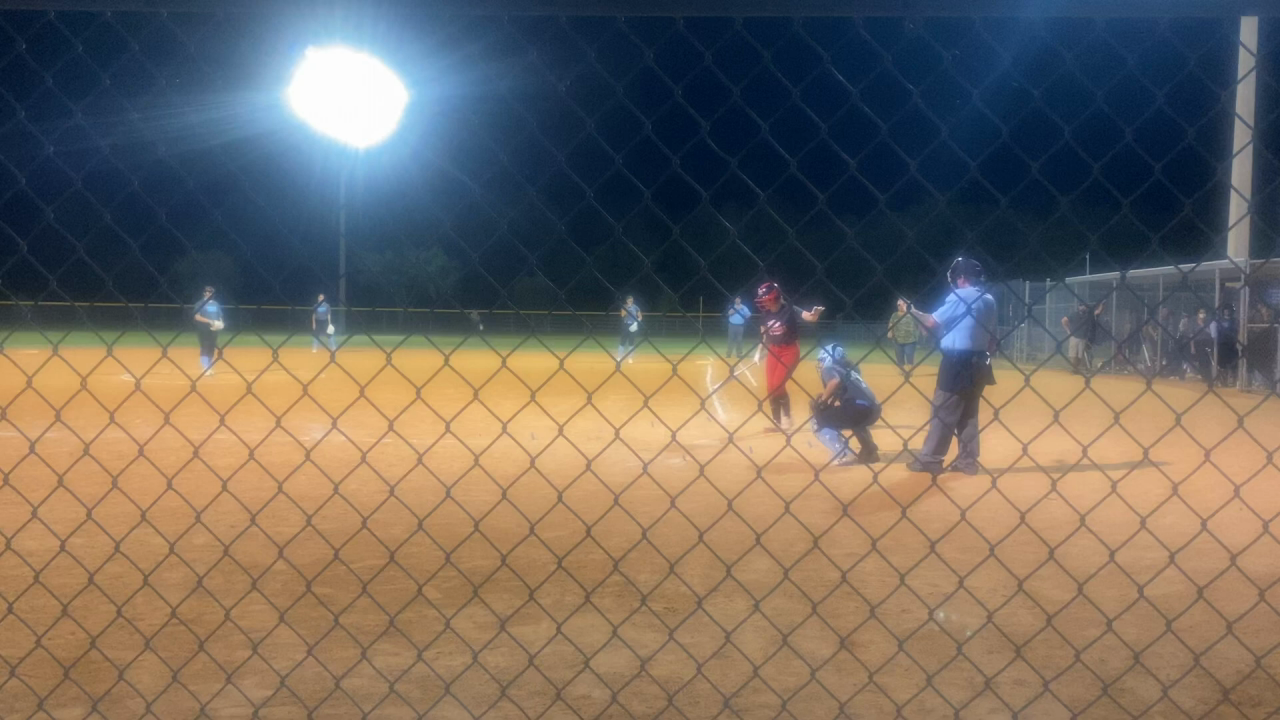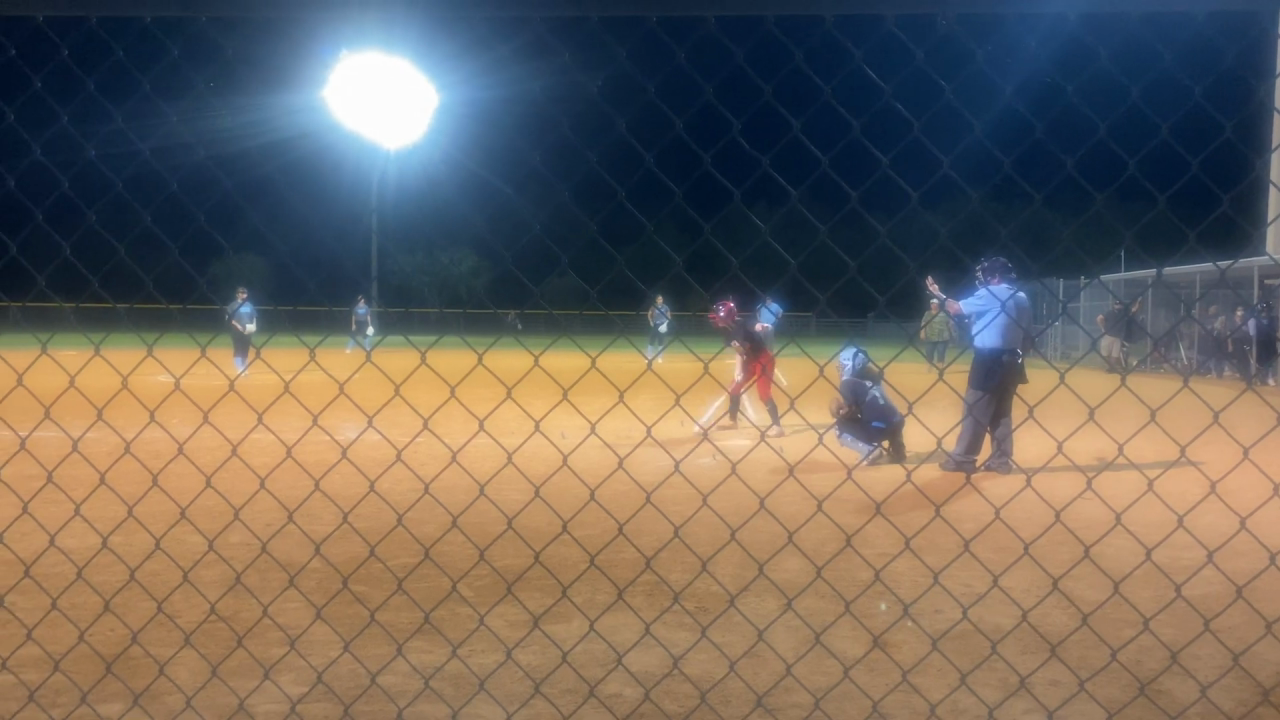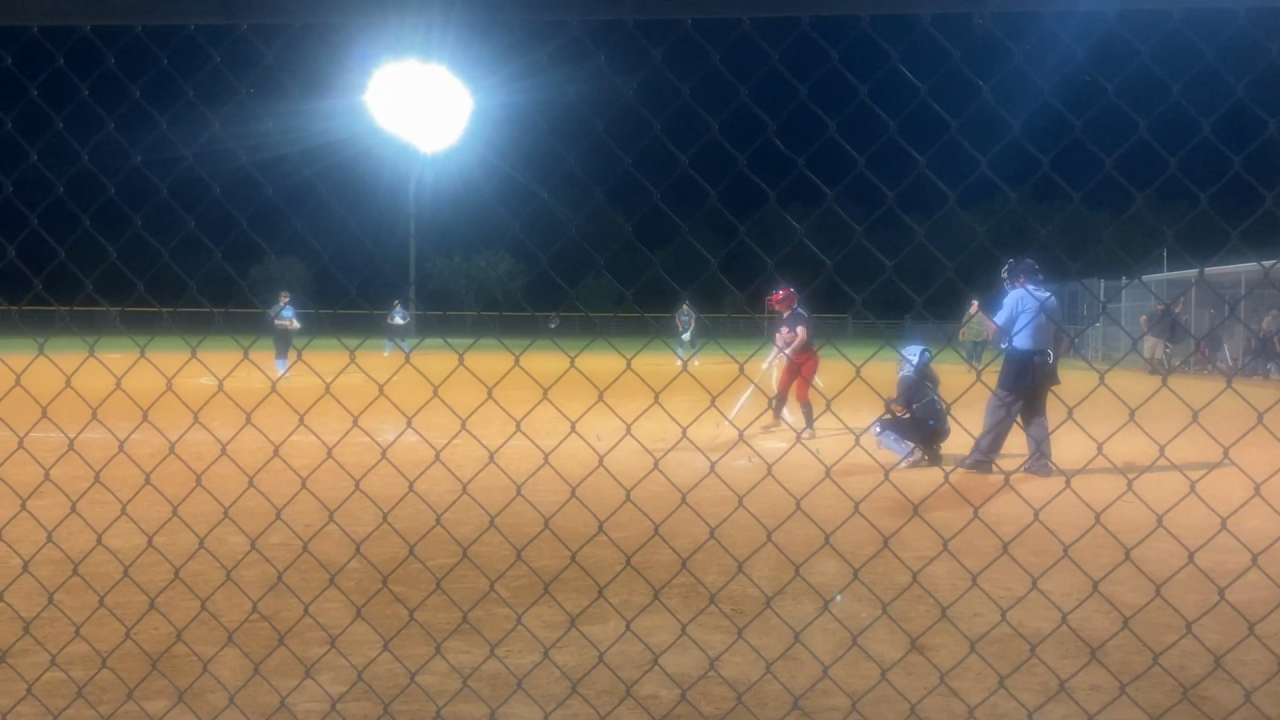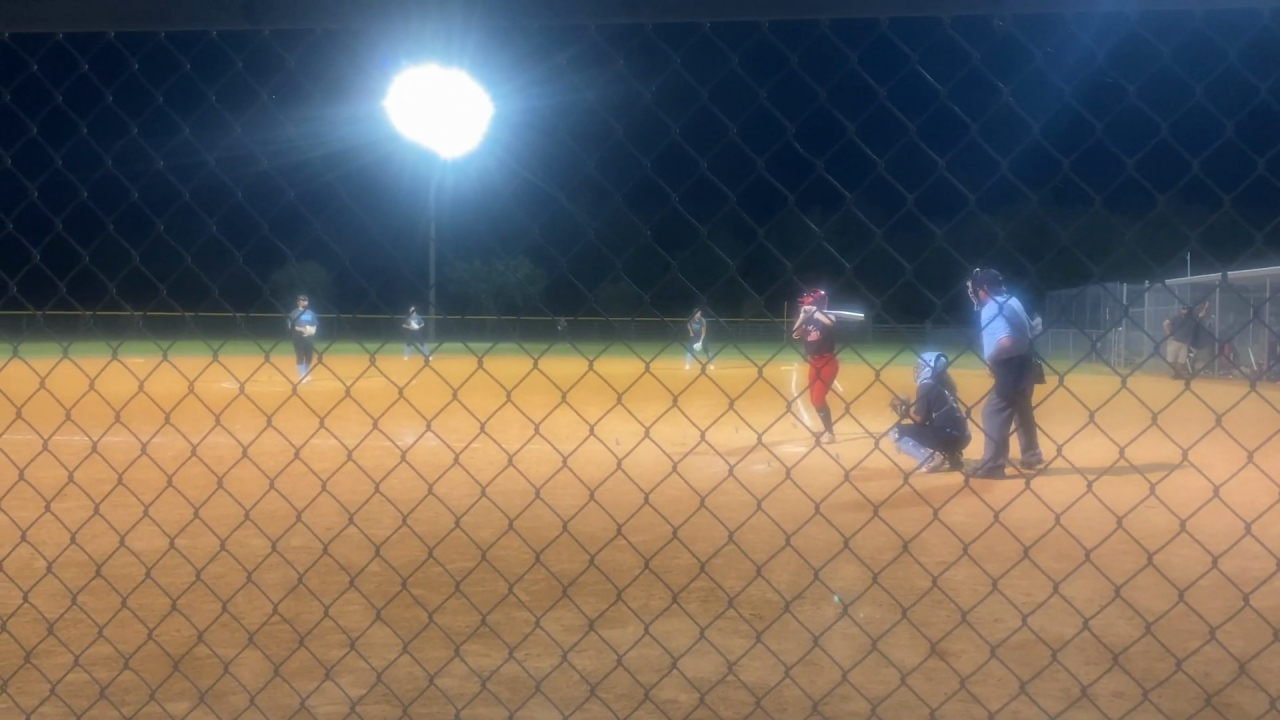
dt=1s
person 1, frame 1
left shoulder: (960, 297)
right shoulder: (989, 300)
left elbow: (932, 323)
right elbow: (992, 338)
left wrist: (912, 311)
left hip: (957, 362)
right hip: (978, 362)
left knee: (943, 412)
right knee: (969, 413)
left ankle: (930, 459)
right ankle: (968, 460)
person 1, frame 2
left shoulder: (990, 294)
right shoulder: (1022, 299)
left elbow: (955, 309)
right elbow: (1028, 336)
left wrist: (938, 294)
right wrist: (1018, 360)
left hip: (989, 361)
right hip: (1011, 361)
left knee: (975, 410)
right knee: (1002, 412)
left ankle: (963, 459)
right ankle: (1001, 460)
person 1, frame 3
left shoulder: (1017, 296)
right shoulder: (1050, 299)
left elbow: (996, 329)
right elbow: (1060, 337)
right wrist: (1052, 361)
left hip: (1019, 363)
right hip: (1042, 363)
left knee: (999, 410)
right knee: (1036, 413)
left ankle: (982, 457)
right ankle: (1041, 463)
person 1, frame 4
left shoulder: (992, 309)
right shoulder: (1012, 302)
left elbow: (1006, 343)
right elbow: (1027, 333)
left wrist: (991, 360)
left hip: (1011, 369)
right hip: (1025, 366)
left knee: (994, 415)
right knee: (1022, 412)
left ankle: (992, 465)
right ankle: (1031, 455)
